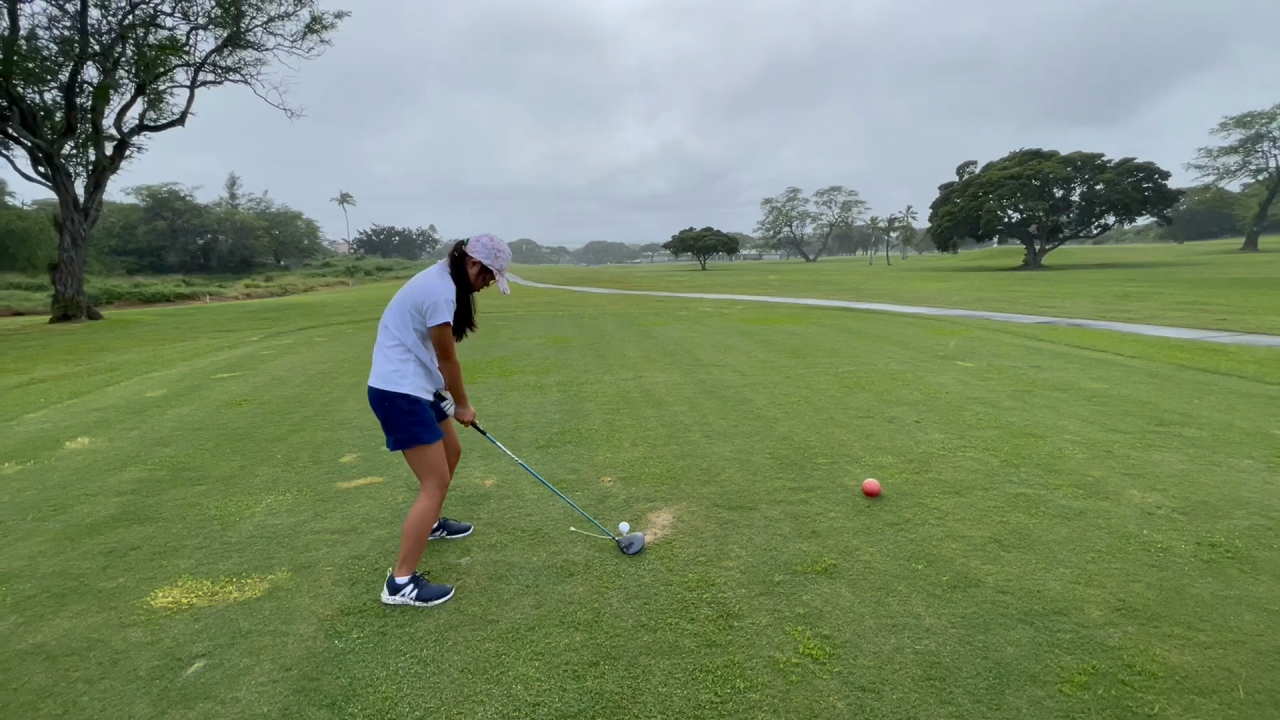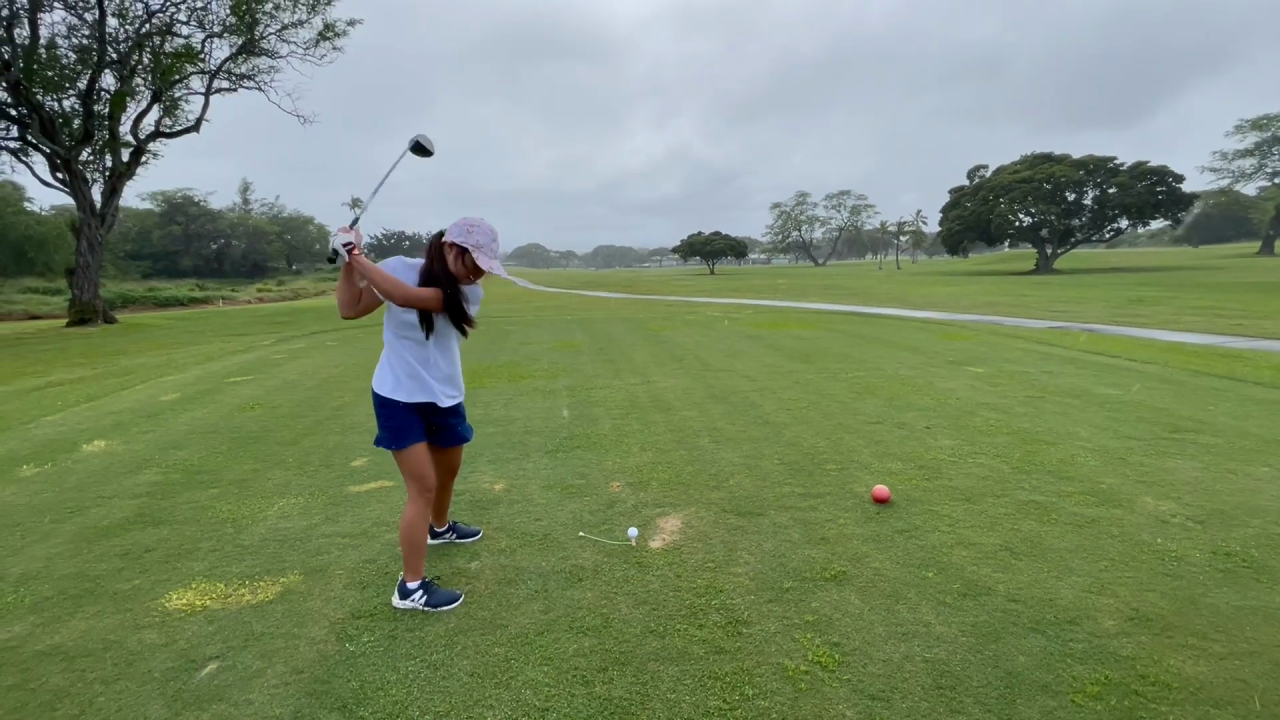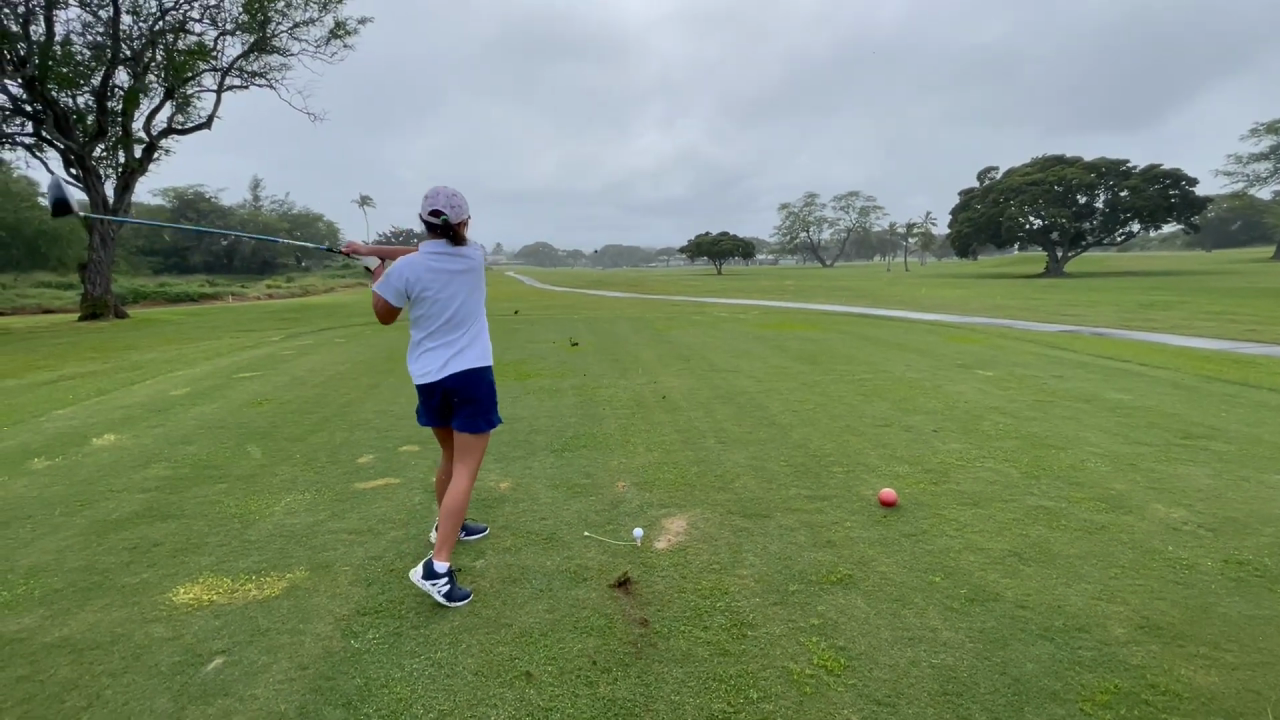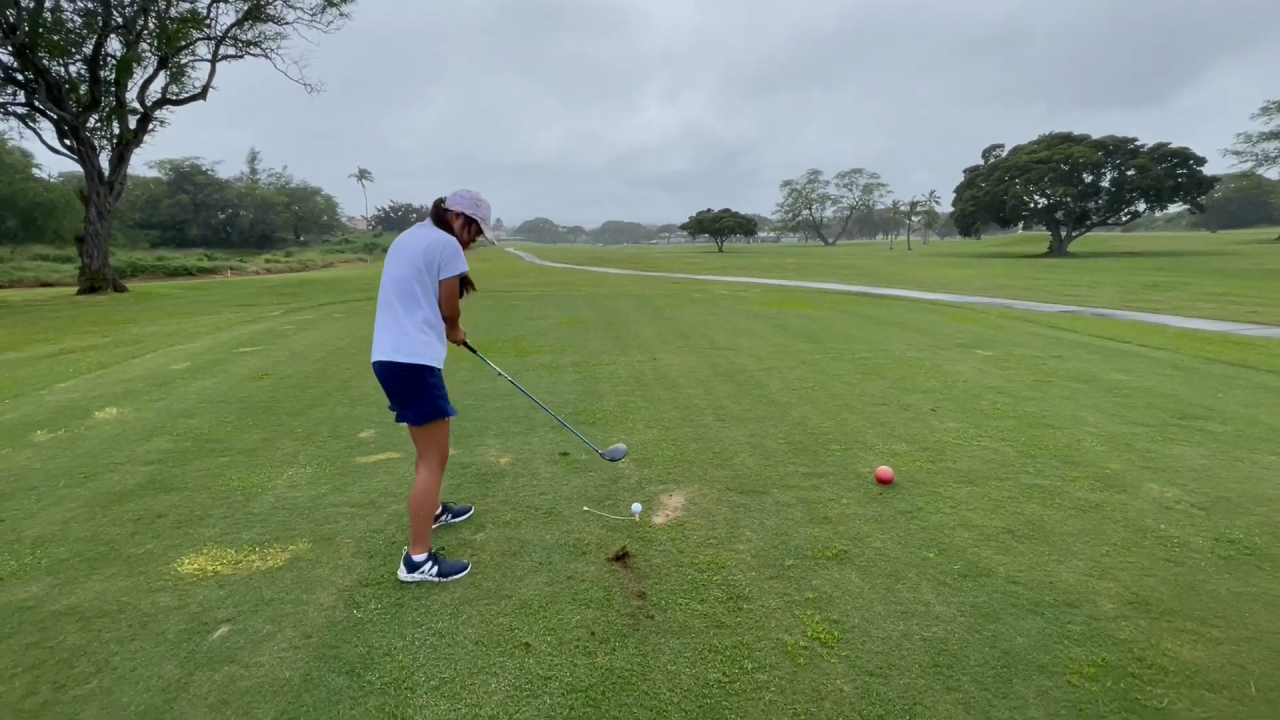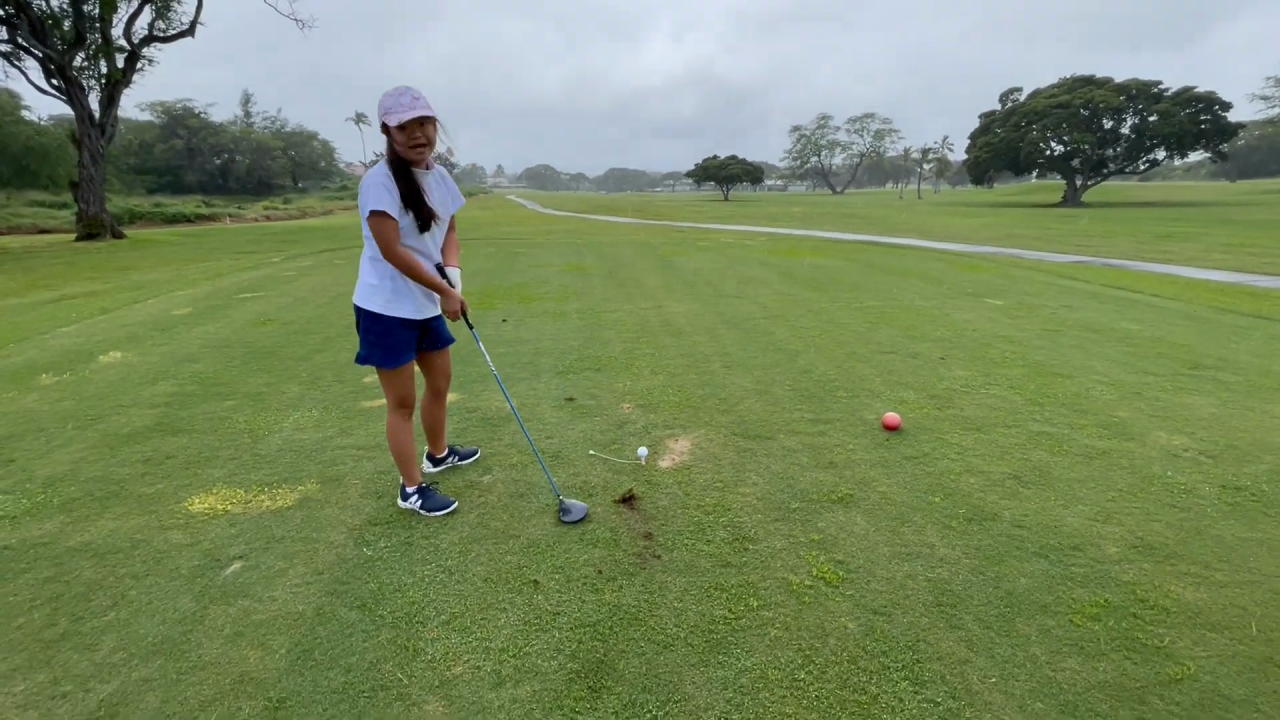
dt=1s
person 1, frame 1
left shoulder: (444, 280)
right shoulder: (440, 292)
left elbow: (440, 352)
right elbow: (447, 357)
left wrist: (449, 394)
right wrist: (463, 404)
left hip: (416, 387)
right hip: (399, 393)
left knee: (450, 452)
right knee: (435, 482)
left ankle: (432, 523)
right ankle: (401, 582)
person 1, frame 2
left shoulder: (467, 292)
right shoulder: (401, 269)
left elbow: (406, 298)
right elbow: (349, 310)
left wrist: (358, 259)
right wrist: (350, 256)
left hip: (444, 398)
right hip: (397, 397)
left knee: (448, 471)
right knee: (422, 487)
left ankle: (439, 527)
right ankle: (411, 587)
person 1, frame 3
left shoulder: (404, 270)
right shoulder: (474, 256)
left elbow: (384, 316)
left wrist: (380, 270)
right wrist: (374, 249)
left hip: (429, 379)
right hip: (472, 374)
left knee: (451, 454)
right knee: (466, 470)
left ankle: (447, 525)
right ankle: (436, 567)
person 1, frame 4
left shoulder: (405, 239)
right shoulder: (446, 244)
right elbow: (449, 308)
right wrist: (453, 329)
left hip: (389, 357)
right hip: (415, 362)
left knee: (431, 441)
right knee: (433, 458)
left ankle: (432, 509)
right ankle: (418, 558)
person 1, frame 5
left shoulder: (439, 176)
right shoulder: (379, 181)
left elbow: (448, 231)
right elbow: (391, 251)
left wrist: (452, 273)
right wrist: (445, 292)
left hip: (425, 305)
right hip: (386, 309)
left knee: (440, 382)
right knee: (402, 402)
left ankle: (438, 453)
right ankle: (412, 488)
